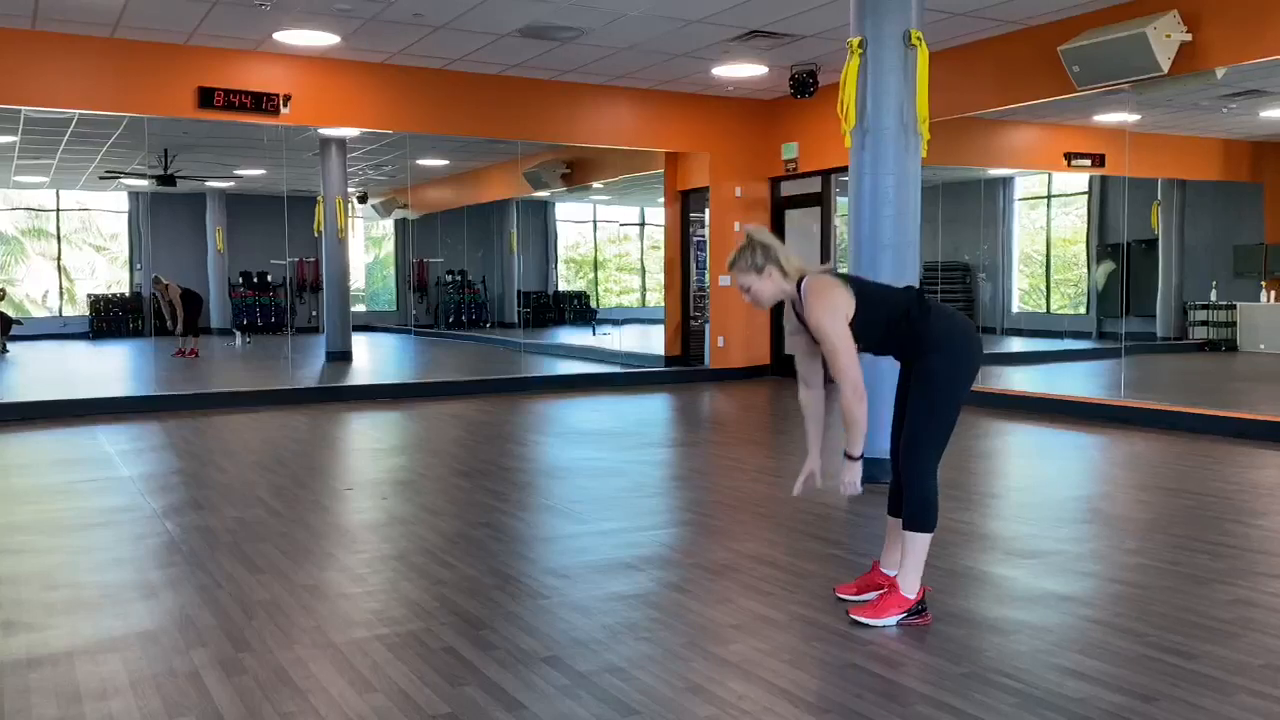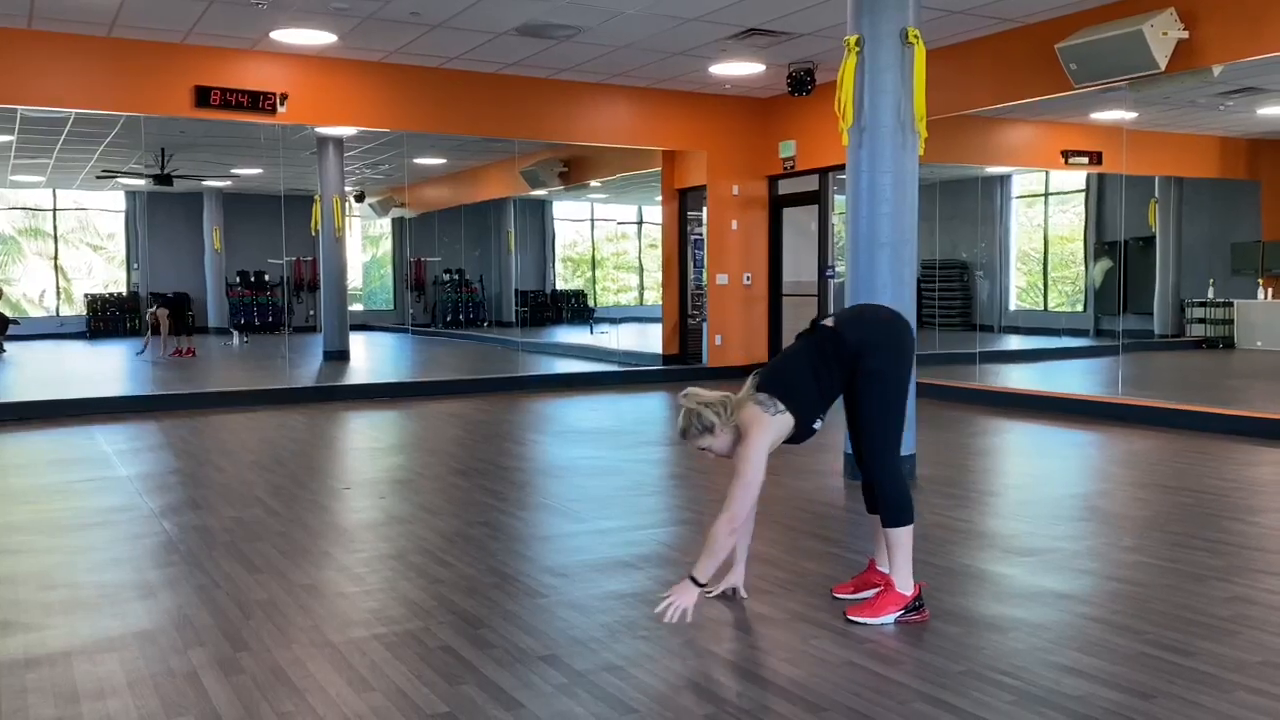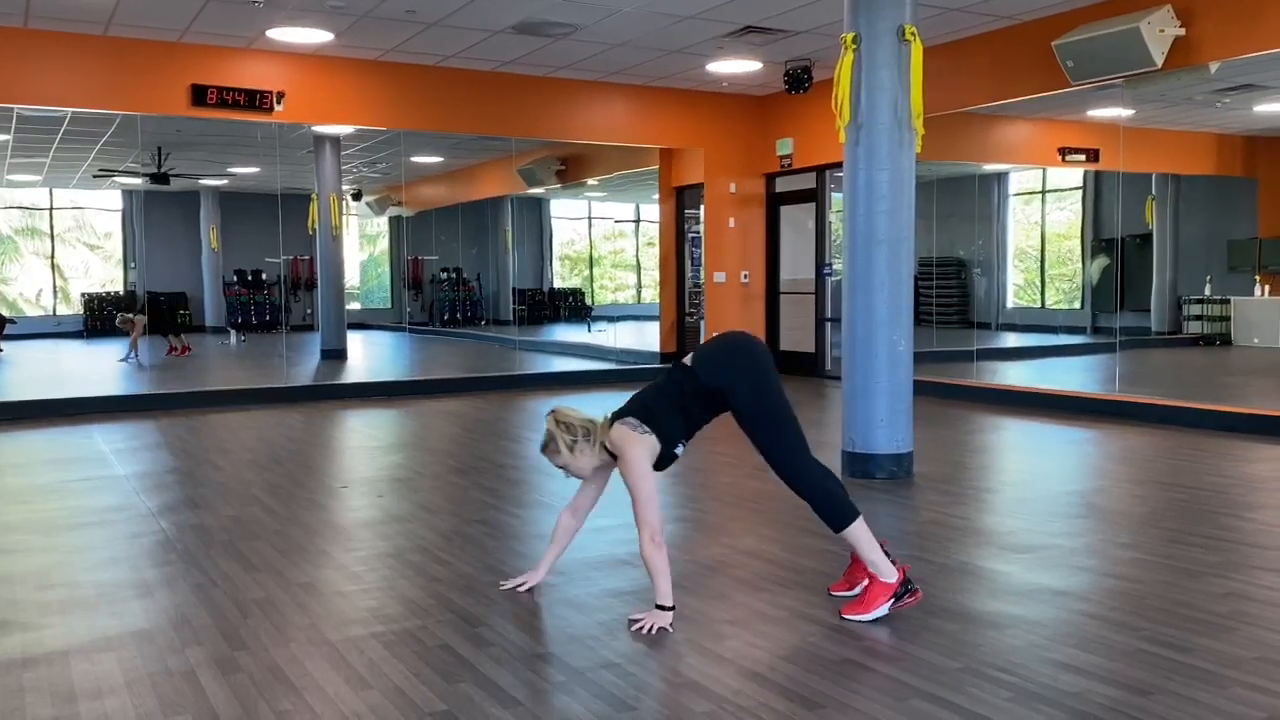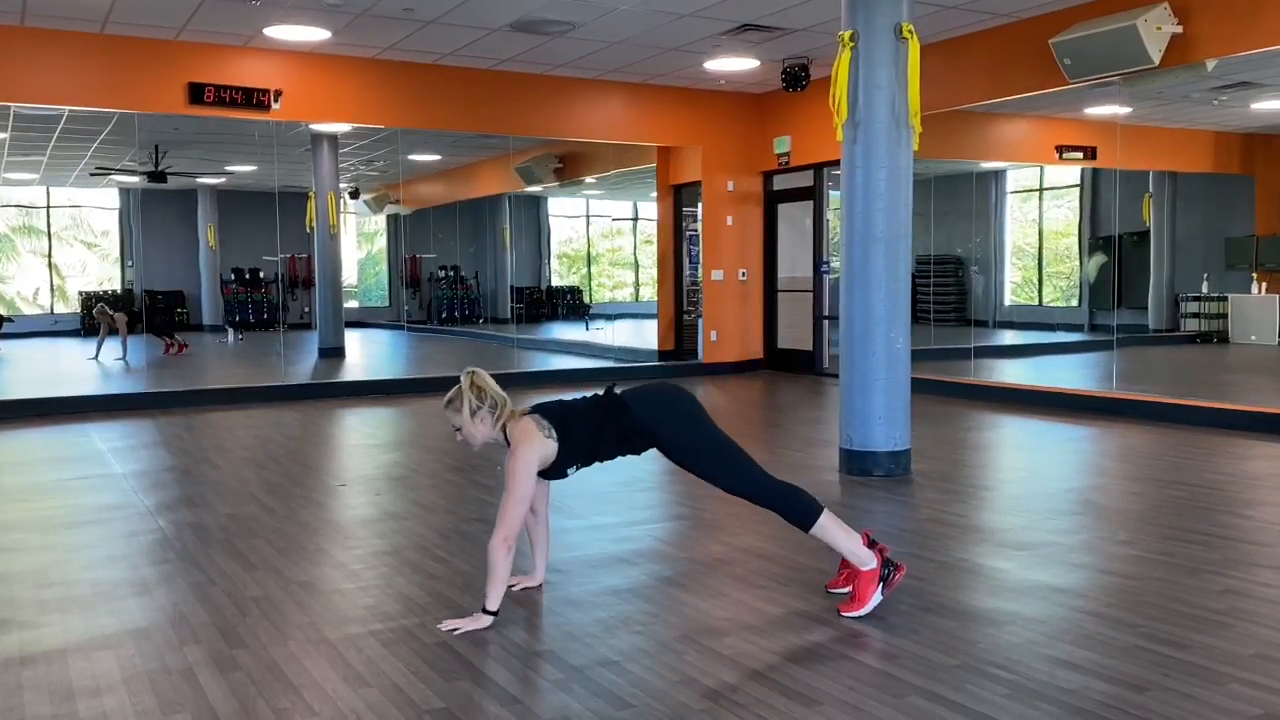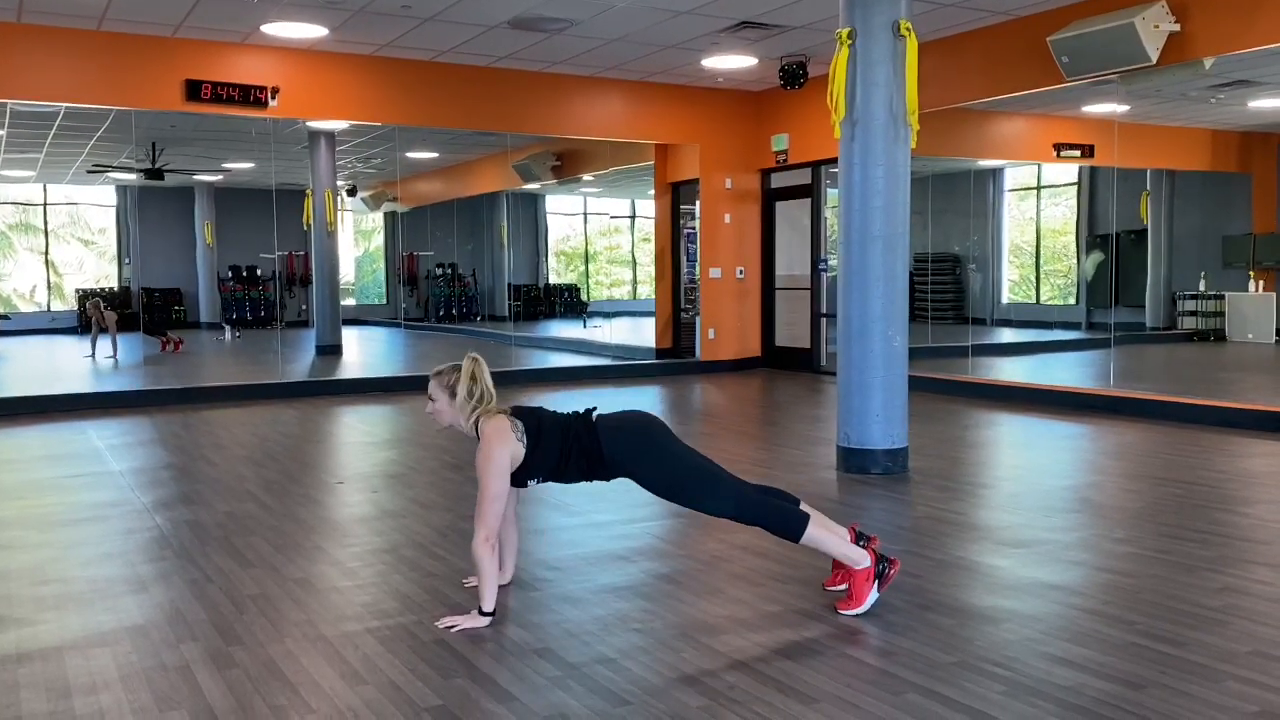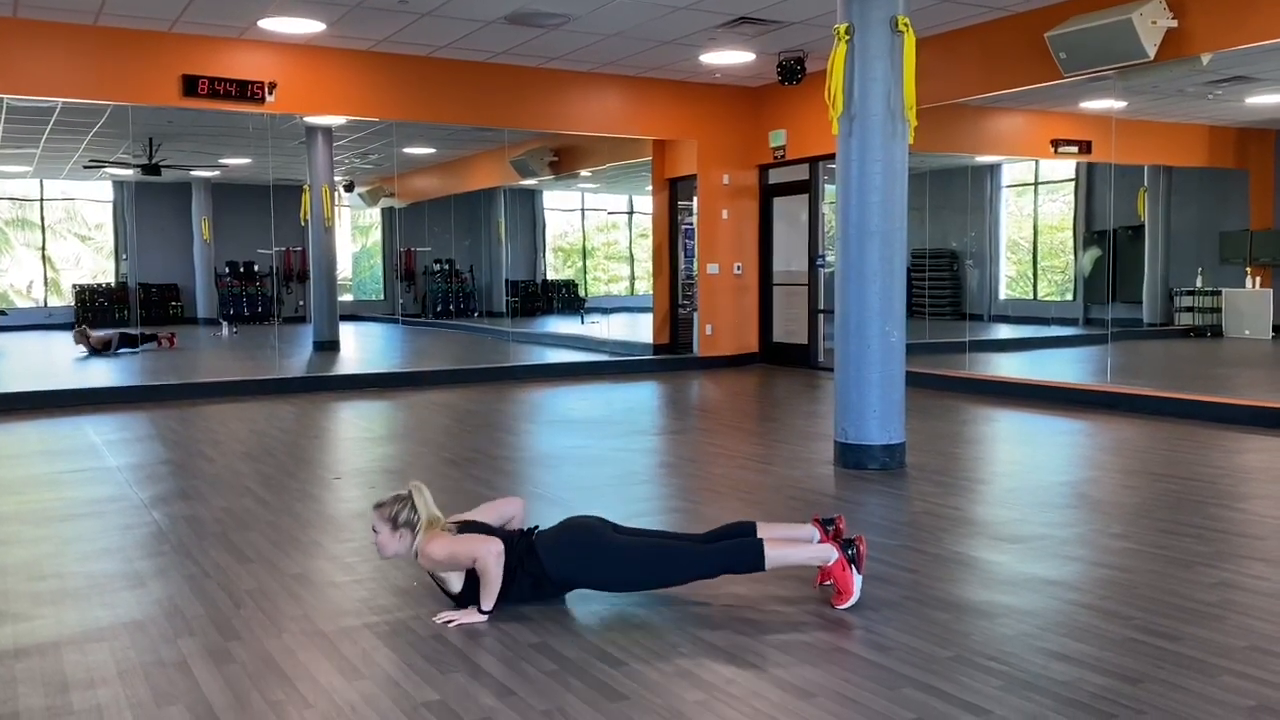
dt=0.7s
person 1, frame 1
left shoulder: (819, 302)
right shoulder: (796, 307)
left elbow: (853, 391)
right elbow: (810, 385)
left wrist: (853, 457)
right wrist: (813, 454)
left hip: (948, 346)
right hip: (922, 352)
left knee: (917, 461)
right knee: (903, 458)
left ankle: (909, 595)
right ankle: (888, 573)
person 1, frame 2
left shoulder: (756, 430)
right shoulder: (740, 418)
left elbow: (731, 521)
right elbow: (738, 507)
left wrist: (694, 583)
right wrist: (738, 568)
left hip: (880, 340)
right hip: (858, 342)
left knee: (881, 464)
right knee: (867, 461)
left ankle: (904, 592)
right ankle: (883, 569)
person 1, frame 3
left shoulder: (629, 448)
right shoulder: (604, 443)
left elbow: (651, 536)
right elbow: (575, 510)
left wrist: (665, 607)
right wrist: (542, 570)
left hip: (736, 366)
right hip: (723, 365)
left knee: (798, 470)
right knee: (796, 469)
left ankle: (888, 579)
right ankle: (864, 557)
person 1, frame 4
left shoulder: (524, 443)
right shoulder: (520, 428)
left elbow: (504, 536)
right elbow: (536, 508)
left wrist: (487, 611)
right wrist: (538, 572)
left hip: (658, 416)
right hip: (649, 413)
left knee: (759, 487)
right knee: (755, 486)
left ankle: (869, 563)
right ankle: (857, 544)
person 1, frame 5
left shoulder: (492, 443)
right shoulder: (497, 423)
left elbow: (485, 535)
right elbow: (506, 505)
left wrist: (485, 611)
right wrist: (505, 572)
left hip: (629, 448)
right hip: (630, 436)
left knee: (740, 503)
right knee: (742, 495)
left ankle: (864, 562)
right ankle: (850, 539)
person 1, frame 6
left shoulder: (433, 550)
right shoulder: (447, 527)
left elbow: (491, 551)
right elbow: (513, 505)
left wrist: (482, 608)
left hip: (573, 560)
right hip: (575, 539)
left knee: (705, 560)
right knee: (703, 545)
left ankle: (832, 553)
right ankle: (819, 530)
